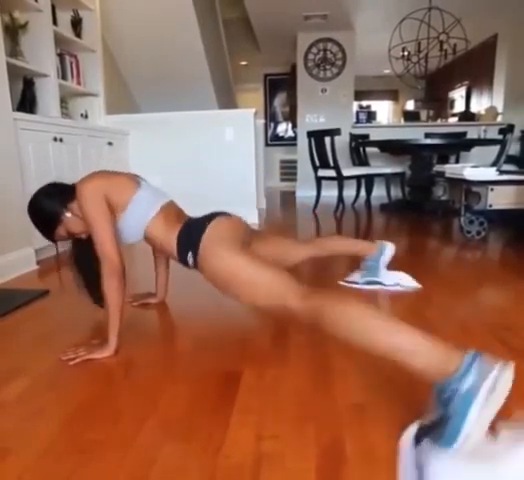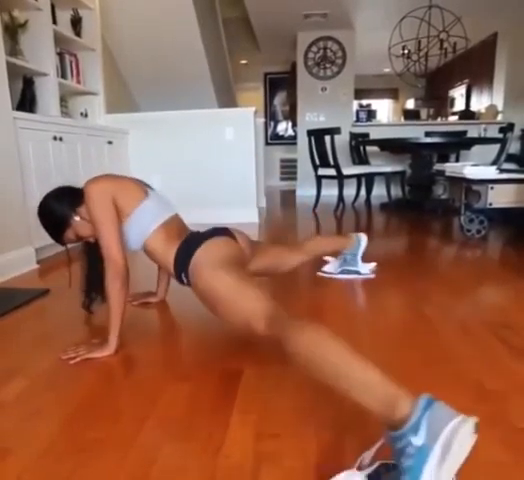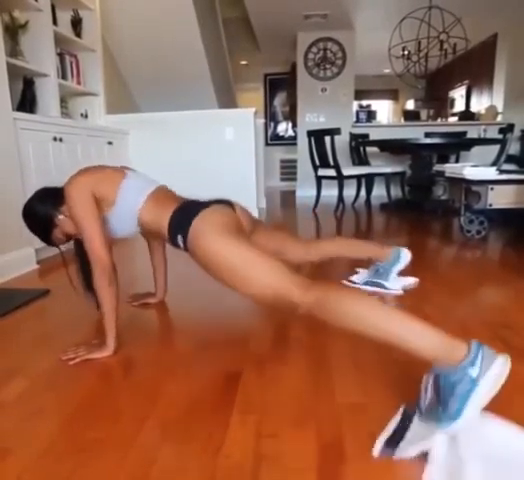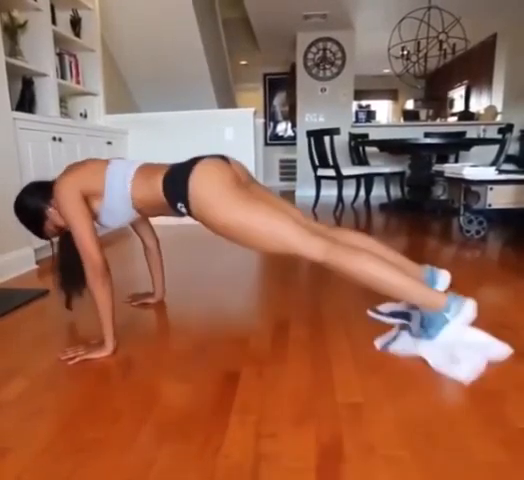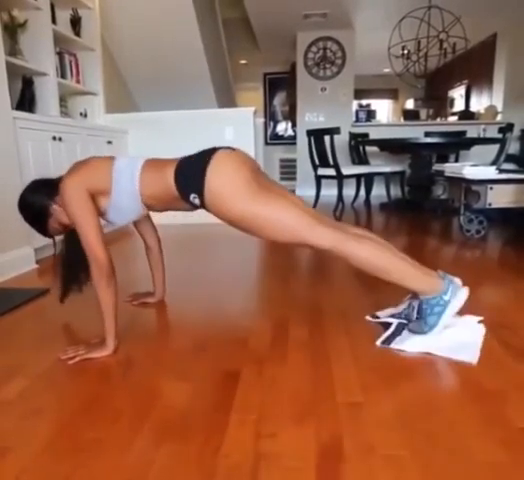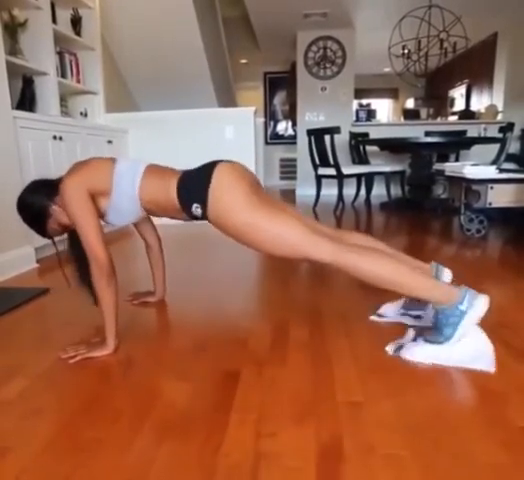
dt=0.3s
person 1, frame 1
left shoulder: (89, 190)
right shoulder: (112, 188)
left elbow: (111, 267)
left wrist: (110, 342)
right wrist: (159, 293)
left hip: (208, 241)
right hip: (222, 230)
left knee: (305, 303)
right knee: (303, 248)
left ankle: (460, 371)
right ankle: (374, 249)
person 1, frame 2
left shoulder: (97, 193)
right shoulder: (120, 190)
left elbow: (115, 264)
left wrist: (110, 341)
right wrist: (160, 292)
left hip: (205, 257)
right hip: (222, 240)
left knee: (275, 323)
right knee: (292, 252)
right ankle: (349, 243)
person 1, frame 3
left shoulder: (78, 189)
right shoulder: (104, 185)
left elbow: (103, 266)
right elbow: (155, 230)
left wrist: (109, 341)
right wrist: (159, 292)
left hip: (201, 226)
right hip: (223, 212)
left knee: (302, 293)
right knee: (305, 250)
left ankle: (461, 360)
right ankle: (386, 255)
person 1, frame 4
left shoulder: (66, 190)
right shoulder: (95, 187)
left elbow: (95, 265)
right elbow: (147, 234)
left wrist: (107, 342)
right wrist: (158, 292)
left hip: (199, 184)
right hip: (215, 171)
left knee: (315, 247)
right knee: (321, 233)
left ankle: (440, 303)
right ankle: (421, 273)
person 1, frame 5
left shoulder: (74, 187)
right shoulder: (102, 188)
left elbow: (101, 264)
right elbow: (149, 234)
left wrist: (109, 341)
right wrist: (158, 292)
left hip: (211, 175)
right hip: (220, 167)
left knee: (324, 236)
right knee: (326, 225)
left ankle: (437, 290)
right ankle: (427, 281)
person 1, frame 6
left shoulder: (73, 187)
right shoulder: (96, 181)
left elbow: (101, 262)
right elbow: (150, 228)
left wrist: (110, 339)
right wrist: (158, 291)
left hip: (215, 187)
right hip: (221, 182)
left knee: (323, 250)
right knee: (315, 231)
left ankle: (455, 301)
right ankle: (426, 270)
